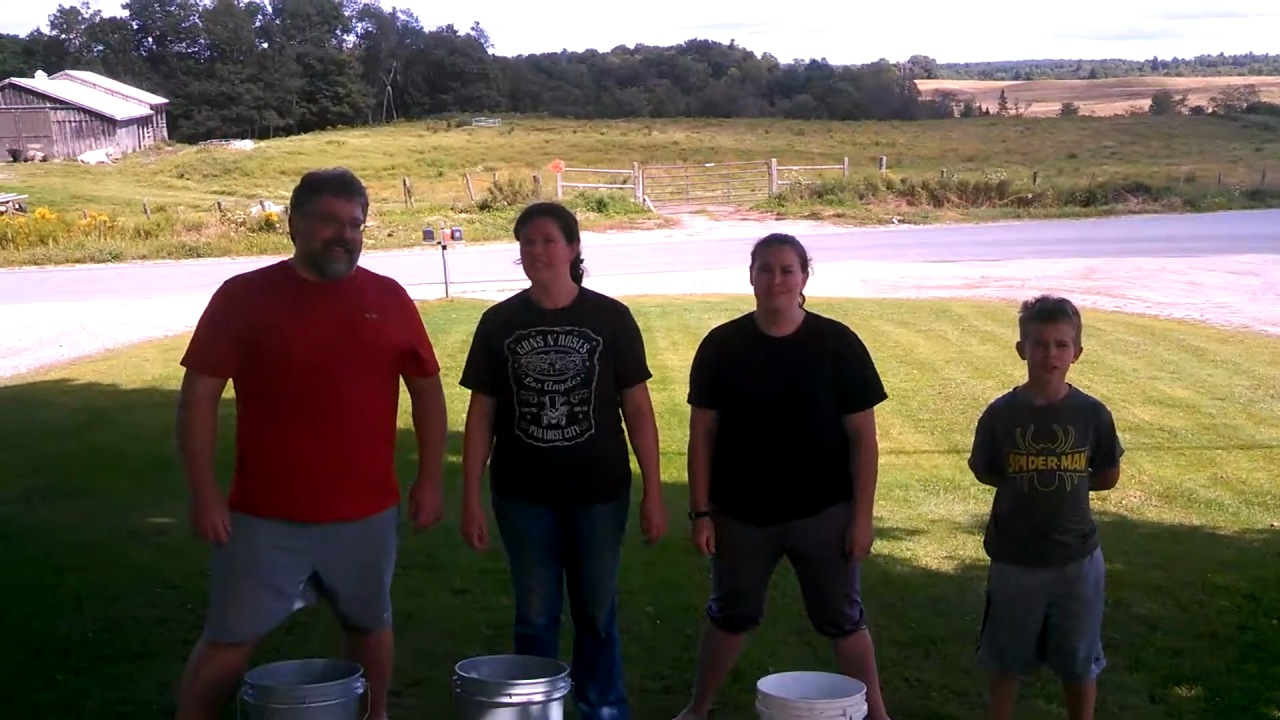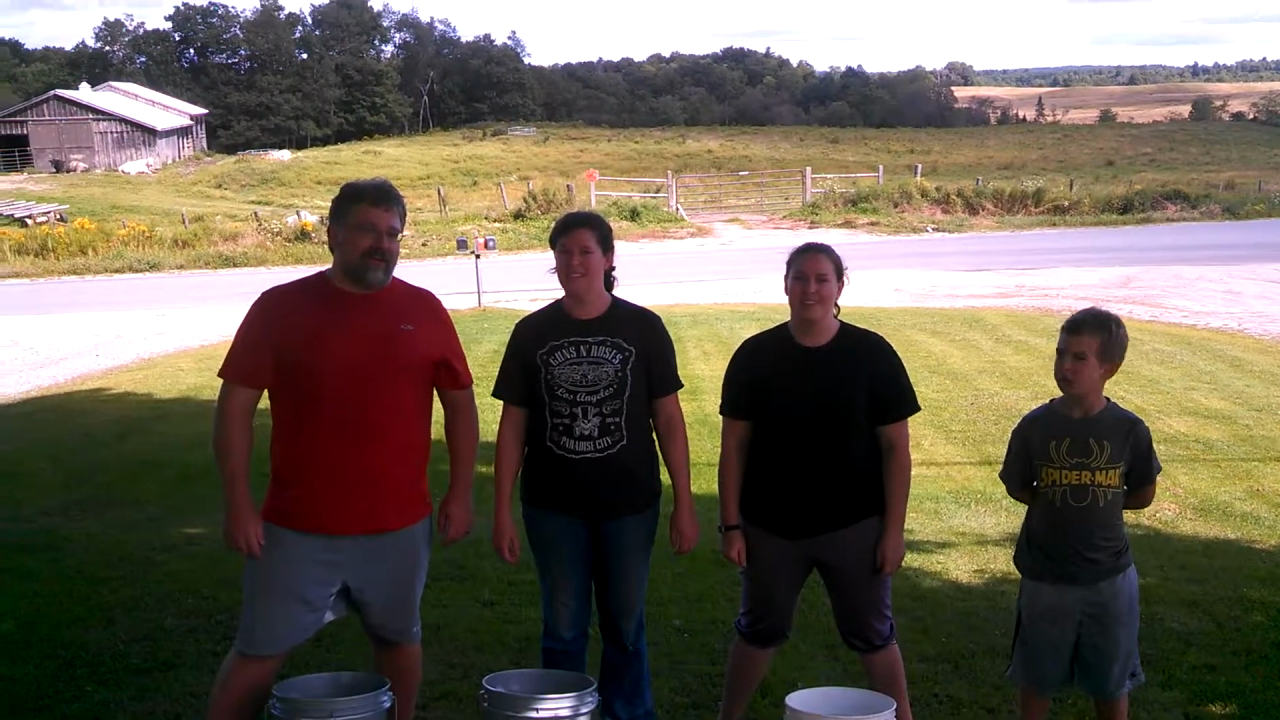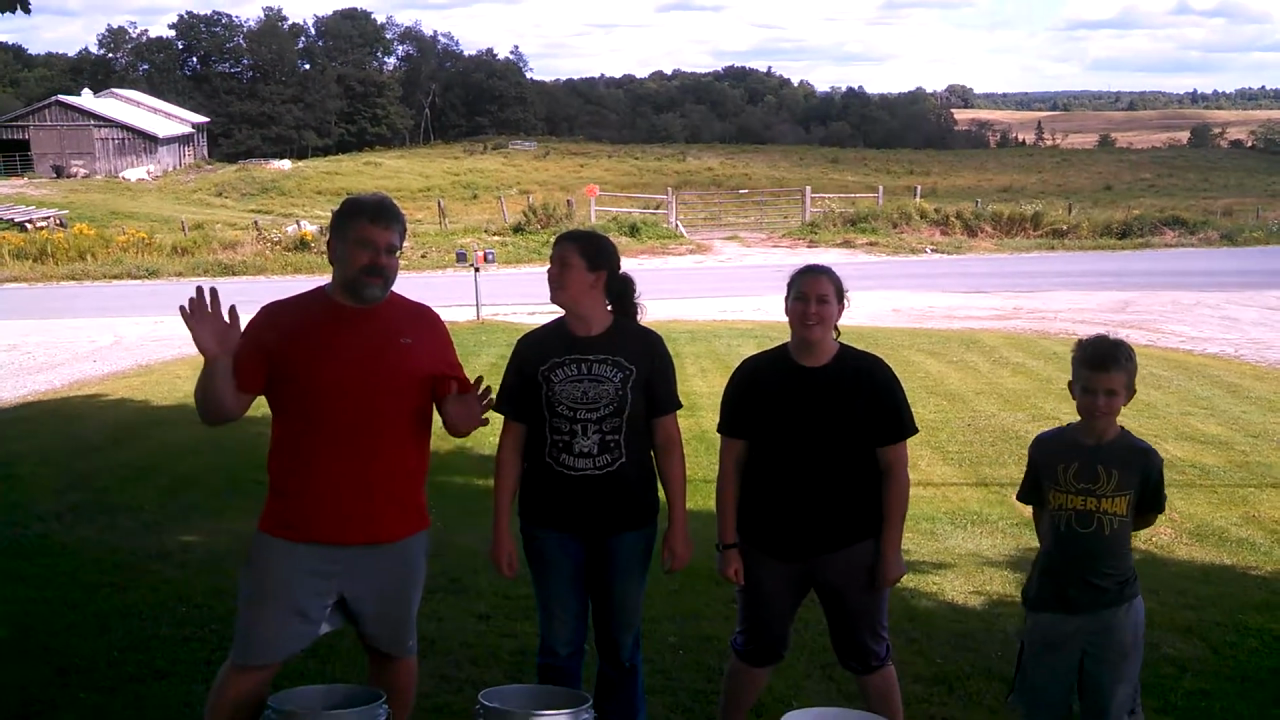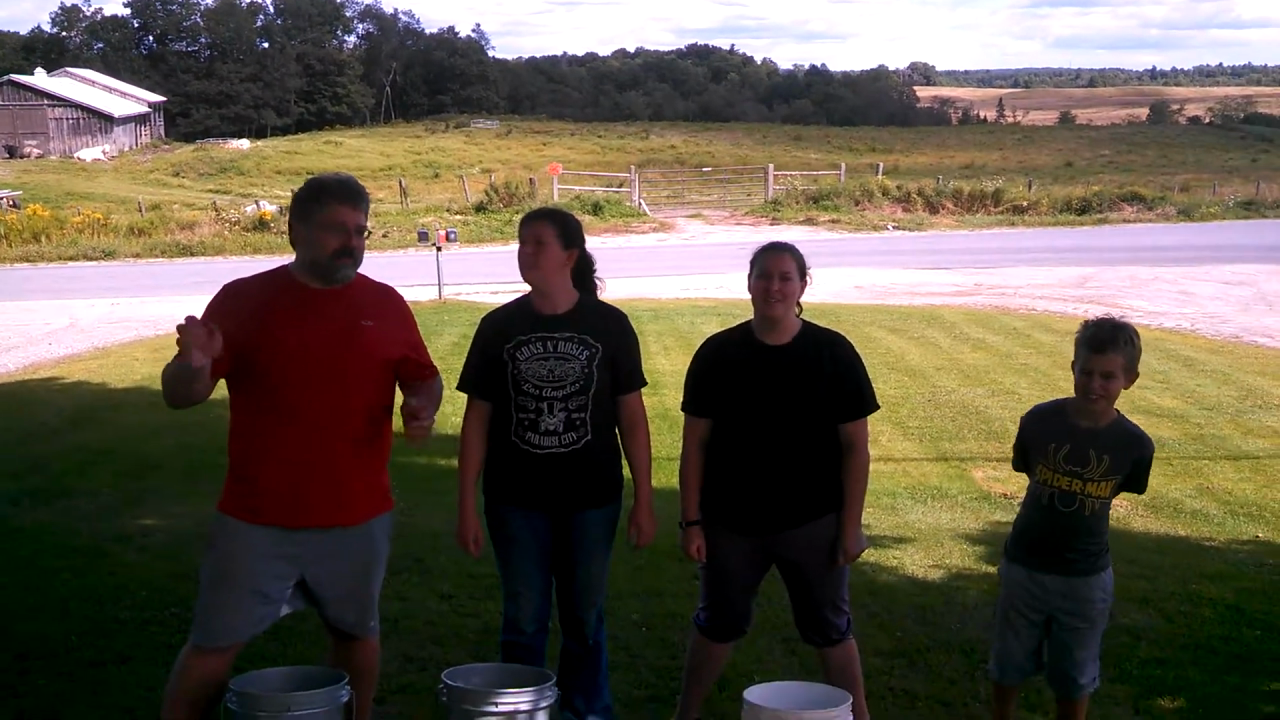
dt=0.7s
person 1, frame 1
left shoulder: (388, 298)
right shoulder: (243, 295)
left elbow: (426, 388)
right elbow: (200, 392)
left wrist: (430, 478)
right wrist: (203, 490)
left hip: (366, 512)
right hip: (264, 515)
left knee: (369, 624)
right knee: (229, 638)
person 1, frame 2
left shoulder: (424, 310)
right shoulder: (279, 307)
left elbow: (459, 399)
right elbow: (236, 405)
left wrist: (460, 491)
right wrist: (238, 501)
left hip: (398, 524)
right hip: (297, 527)
left knee: (397, 637)
right knee: (258, 650)
person 1, frame 3
left shoulder: (422, 324)
right shoulder: (279, 320)
left elbow: (457, 403)
right elbow: (219, 411)
left wrist: (461, 416)
right wrist: (218, 362)
left hip: (395, 536)
right hip: (294, 537)
left knee: (393, 650)
right knee: (254, 660)
person 1, frame 4
left shoulder: (384, 304)
right shoulder: (241, 299)
left elbow: (425, 379)
right elbow: (177, 390)
left wrist: (422, 406)
right wrist: (196, 367)
left hip: (358, 516)
right hip: (256, 518)
left knee: (356, 631)
right knee: (213, 642)
person 2, frame 1
left shoulder: (610, 318)
right shoulder: (499, 322)
left elbow: (637, 407)
right elbow: (482, 412)
left wrist: (653, 493)
right wrist: (471, 498)
left hip: (598, 491)
right hip: (522, 493)
left knee: (595, 613)
right knee: (535, 614)
person 2, frame 2
left shoulder: (643, 328)
right shoulder: (532, 333)
left elbow: (668, 418)
right elbow: (513, 424)
left wrist: (684, 504)
right wrist: (502, 510)
left hip: (629, 504)
right hip: (552, 506)
left knee: (624, 625)
right knee: (563, 627)
person 2, frame 3
left shoulder: (644, 347)
right shoulder: (534, 348)
left elbow: (666, 438)
right elbow: (513, 440)
left wrist: (679, 523)
right wrist: (501, 526)
left hip: (626, 522)
right hip: (550, 522)
left knee: (620, 643)
right knee: (559, 643)
person 2, frame 4
left shoulder: (609, 324)
right shoulder: (498, 326)
left elbow: (631, 414)
right elbow: (478, 418)
left wrist: (644, 499)
right wrist: (466, 504)
left hip: (591, 498)
right hip: (516, 500)
left knee: (584, 619)
right knee: (524, 621)
person 3, frame 1
left shoulder: (838, 343)
right shoulder: (722, 345)
left elbow: (863, 435)
right elbow: (703, 433)
left wrist: (862, 515)
right wrist: (701, 511)
left hip: (823, 511)
right hip: (741, 512)
left knee: (842, 619)
right knee: (730, 615)
person 3, frame 2
left shoulder: (872, 354)
right shoulder: (755, 355)
left elbow: (895, 447)
right elbow: (734, 445)
left wrist: (893, 529)
right wrist: (732, 523)
left hip: (854, 525)
right hip: (771, 526)
left knee: (872, 635)
right knee: (758, 629)
person 3, frame 3
left shoulder: (871, 375)
right shoulder: (754, 375)
left elbow: (894, 468)
right elbow: (732, 464)
left wrist: (891, 549)
right wrist: (728, 542)
left hip: (852, 546)
right hip: (768, 546)
left knee: (868, 654)
right knee: (755, 649)
person 3, frame 4
left shoulder: (833, 352)
right shoulder: (717, 353)
left elbow: (854, 445)
right elbow: (696, 442)
left wrist: (850, 524)
right wrist: (692, 520)
left hip: (813, 520)
right hip: (731, 521)
left knee: (830, 629)
right knee: (716, 625)
person 4, frame 1
left shoulder: (1092, 413)
right shoulder: (1001, 413)
left elbow: (1108, 476)
right elbow: (984, 473)
left wrist: (1066, 487)
right wrist: (1024, 487)
left hip: (1077, 558)
right hip: (1014, 558)
left knee: (1080, 661)
right knee: (1006, 657)
person 4, frame 2
left shoulder: (1129, 429)
right shoulder: (1035, 426)
left elbow: (1144, 496)
right elbow: (1018, 489)
left wrist: (1100, 505)
right wrist: (1057, 505)
left hip: (1109, 576)
right hip: (1045, 575)
left knee: (1112, 680)
right knee: (1038, 675)
person 4, frame 3
left shoulder: (1142, 458)
right shoulder: (1046, 447)
left elbow: (1147, 517)
left wrist: (1103, 531)
right wrist: (1060, 548)
left hip: (1116, 605)
right hip: (1051, 600)
person 4, frame 4
left shoulder: (1134, 444)
right shoulder: (1039, 420)
left elbow: (1118, 492)
left wrist: (1080, 513)
right wrist: (1055, 511)
left hip: (1086, 575)
right hip: (1024, 565)
left knee: (1074, 674)
right knee: (1008, 664)
